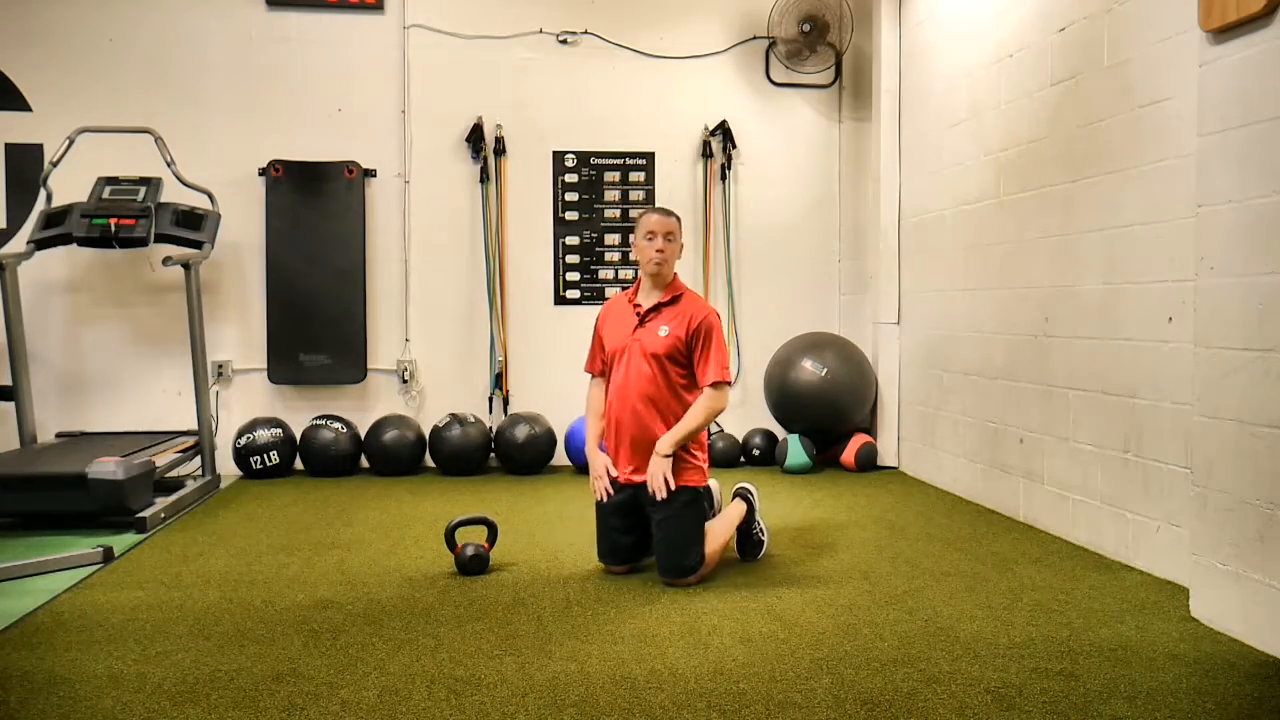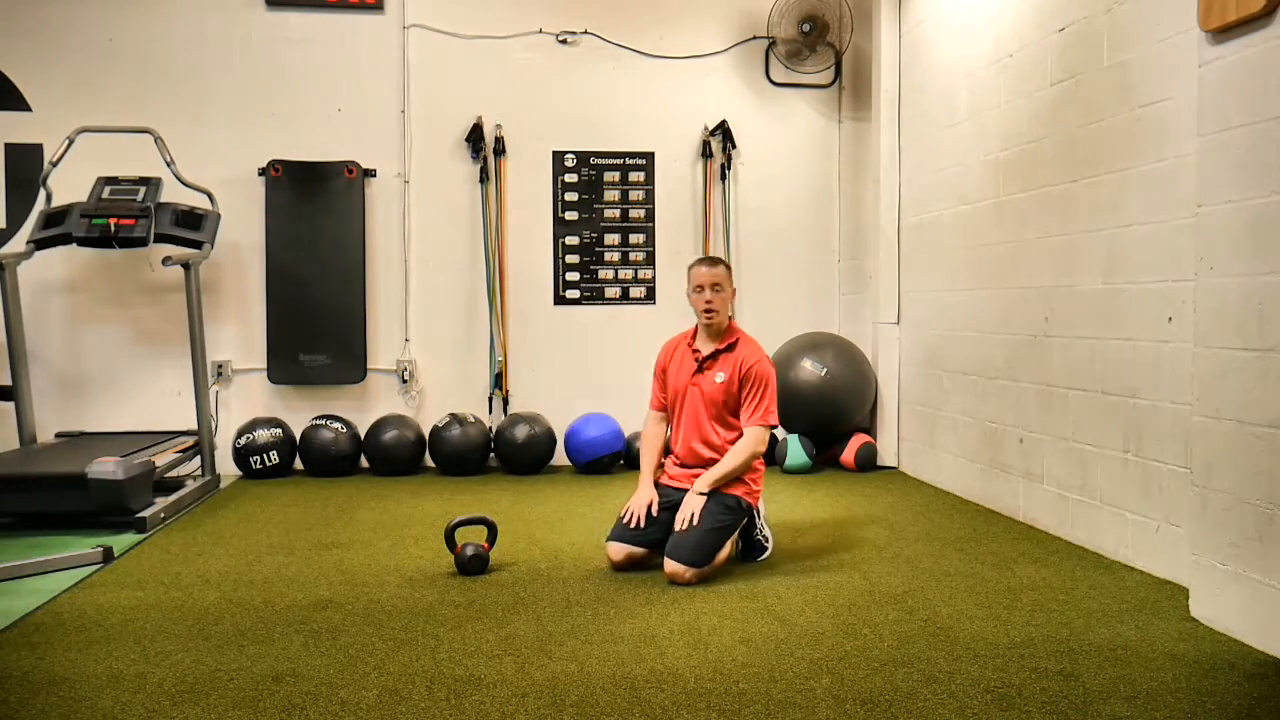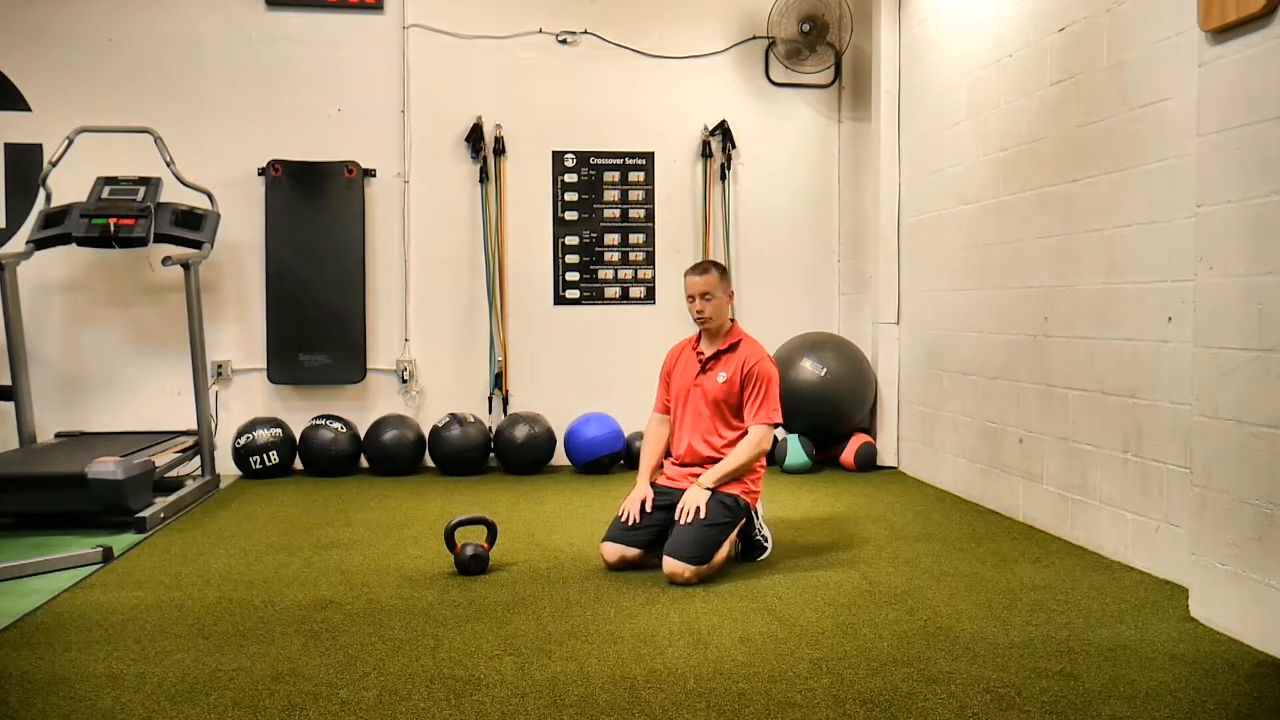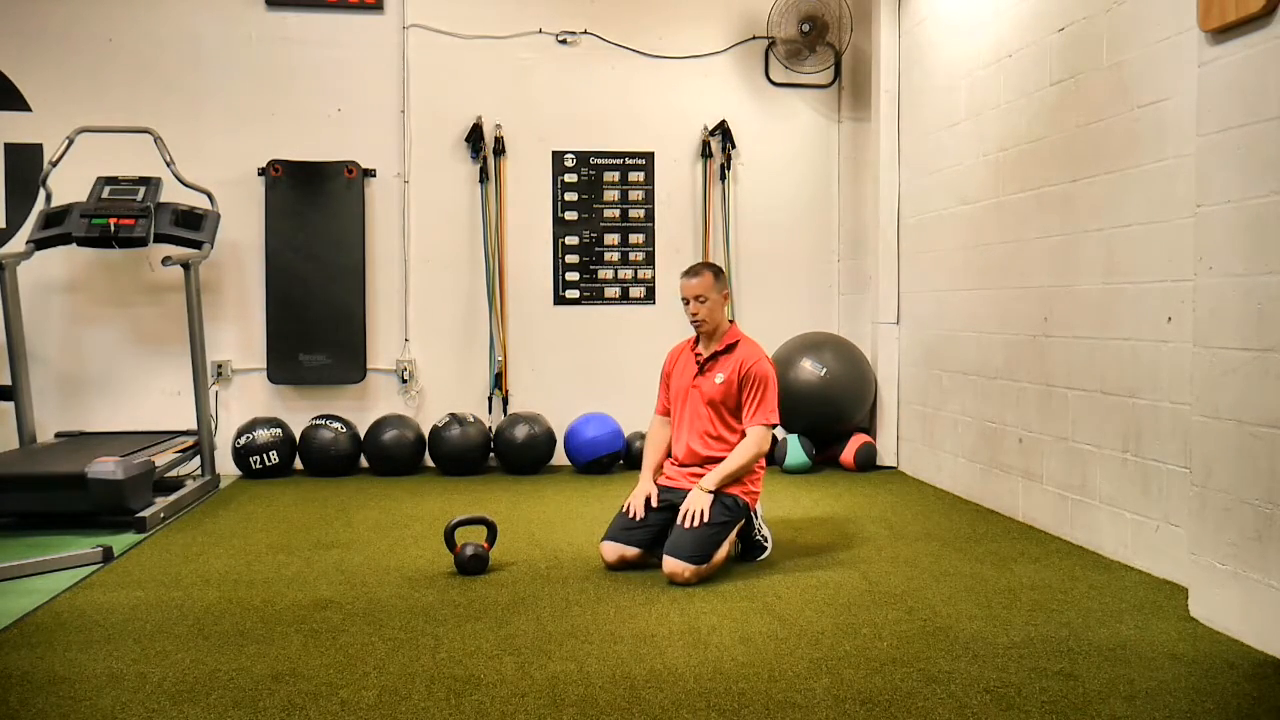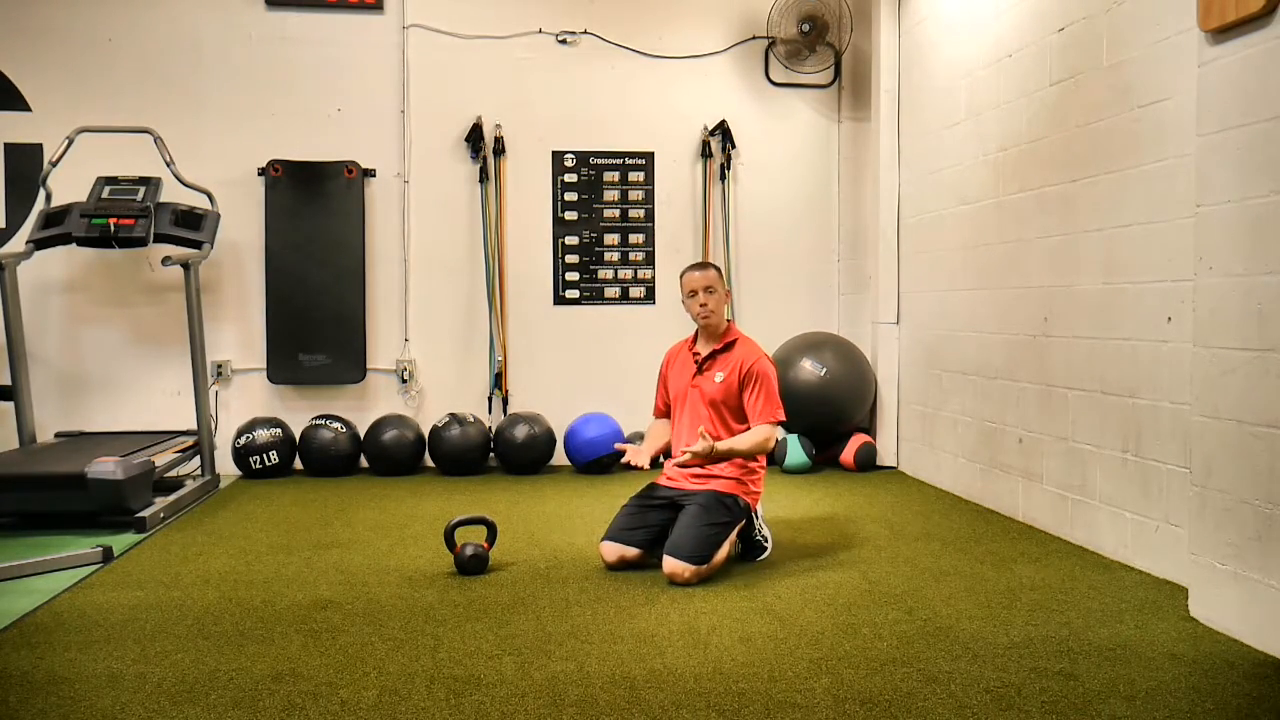
dt=1s
person 1, frame 1
left shoulder: (698, 314)
right shoulder: (610, 312)
left elbow: (716, 396)
right elbow: (599, 383)
left wrist: (664, 447)
right wrist: (593, 448)
left hip: (675, 467)
right hip: (619, 468)
left knee: (679, 575)
right knee: (617, 565)
left ankle: (741, 509)
right ankle: (701, 504)
person 1, frame 2
left shoulder: (752, 360)
right shoulder: (671, 351)
left elbow: (755, 441)
right elbow: (656, 420)
left wrist: (702, 488)
right wrist: (646, 483)
left hip: (728, 484)
right hip: (675, 478)
left knee: (680, 569)
right knee: (619, 553)
left ankle: (740, 525)
right ankle: (690, 530)
person 1, frame 3
left shoulder: (754, 360)
right shoulder: (677, 355)
left elbow: (760, 439)
right elbow: (661, 420)
left wrist: (704, 483)
right wrist: (644, 479)
left hip: (727, 485)
right hip: (676, 481)
left knee: (680, 569)
right knee: (614, 554)
left ankle: (739, 529)
right ankle: (707, 532)
person 1, frame 4
left shoulder: (752, 361)
right shoulder: (677, 356)
left elbow: (759, 442)
left wrist: (706, 486)
right wrist: (647, 477)
left hip: (726, 486)
right hip: (674, 479)
left knee: (680, 569)
right knee: (614, 553)
left ankle: (740, 530)
right ankle: (701, 535)
person 1, frame 5
left shoulder: (751, 359)
right shoulder: (674, 356)
left elbow: (765, 437)
left wrist: (714, 449)
right wrist: (646, 449)
left hip: (728, 483)
right hip: (675, 479)
left knee: (679, 569)
right knee: (613, 553)
left ankle: (739, 530)
right ankle: (720, 532)
